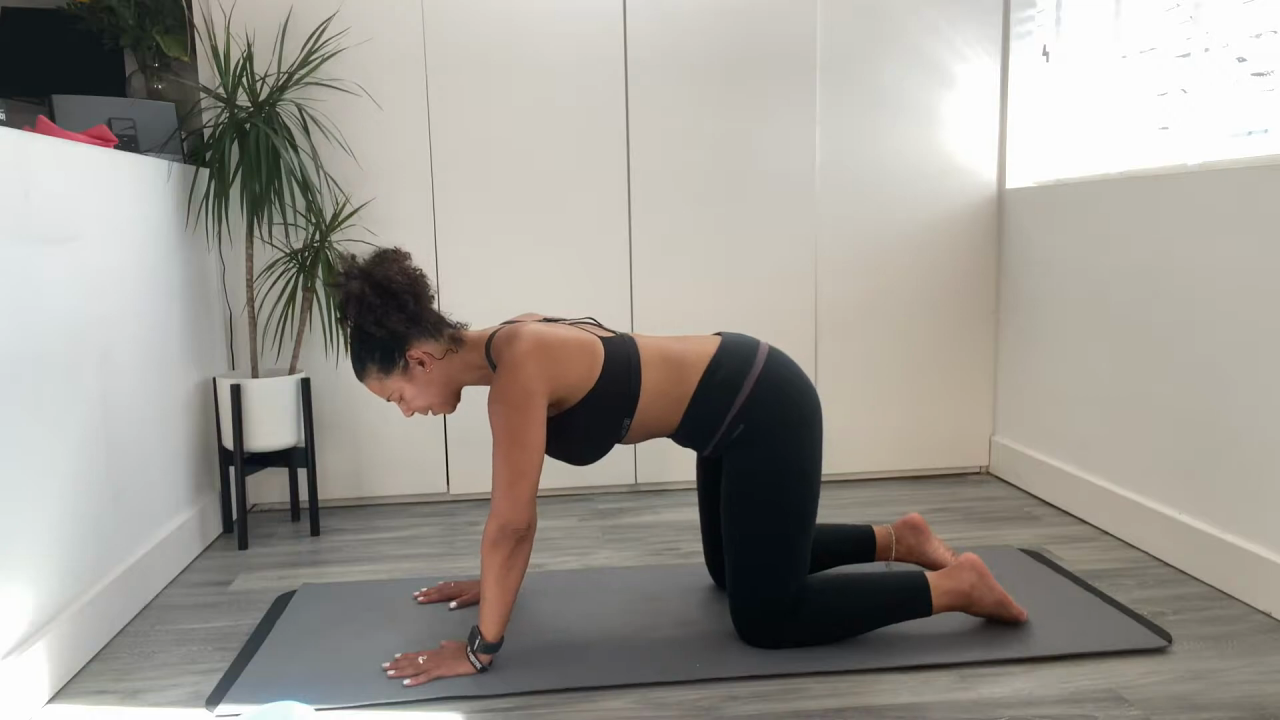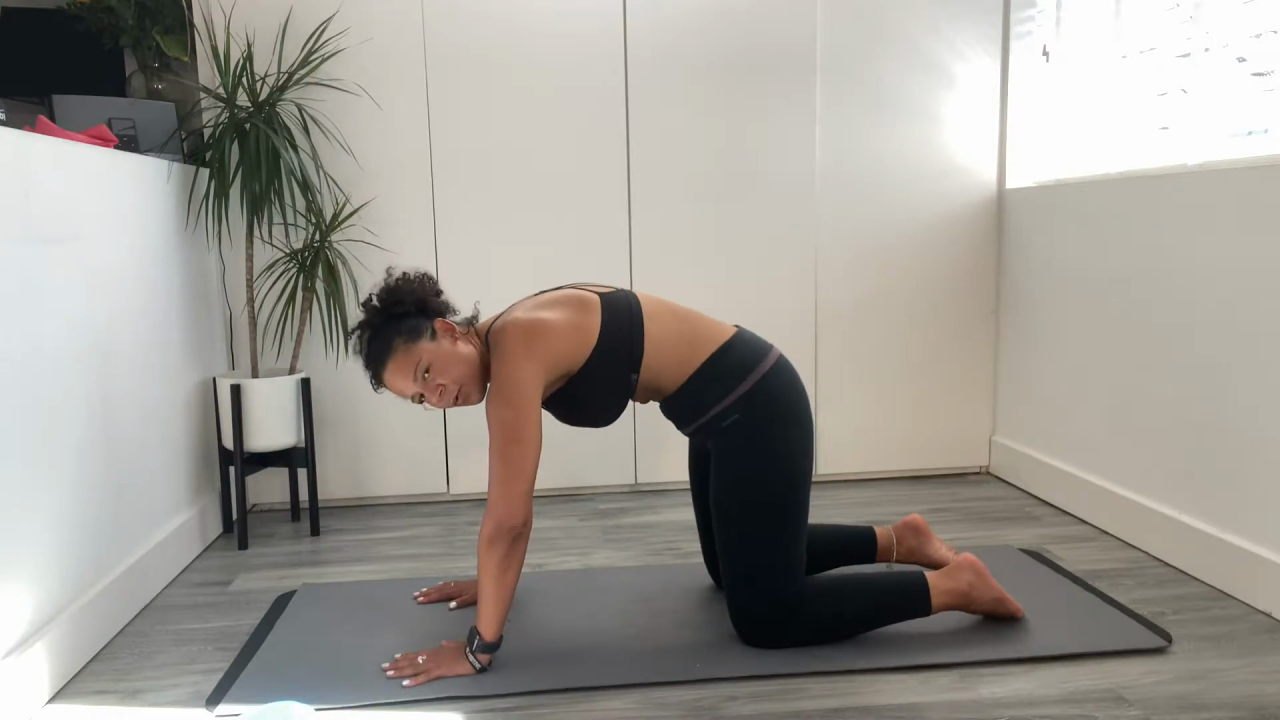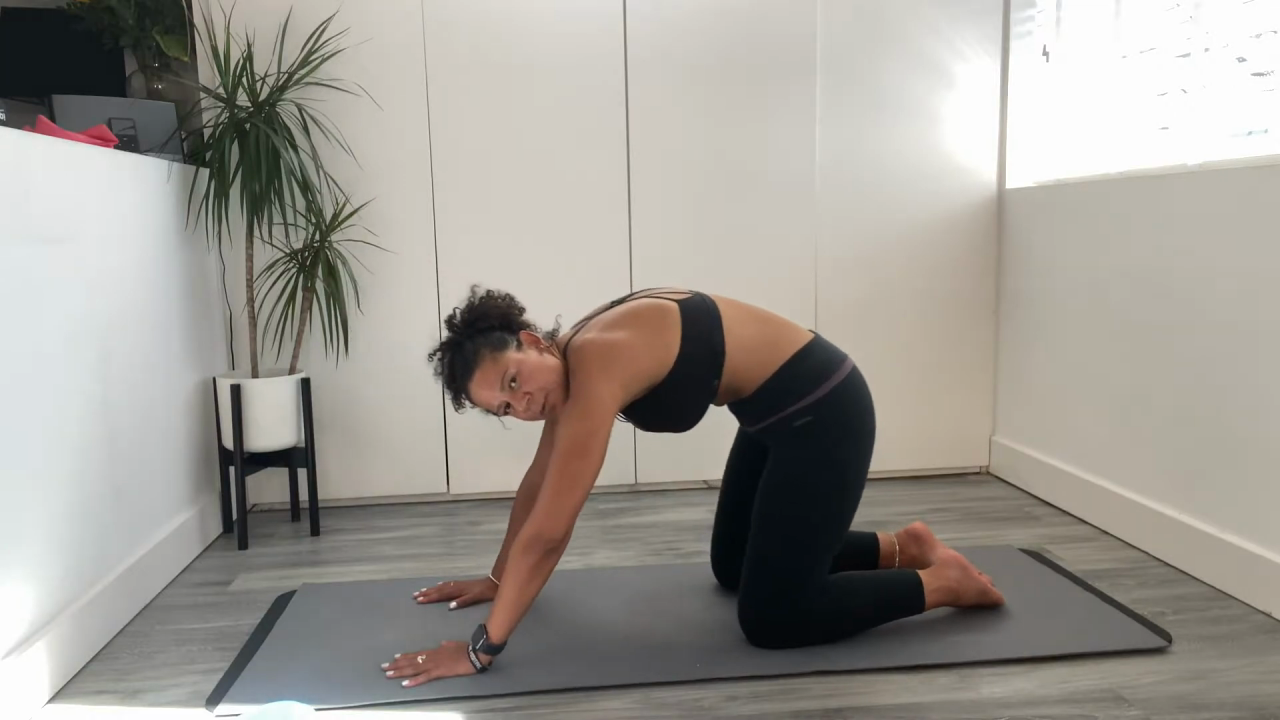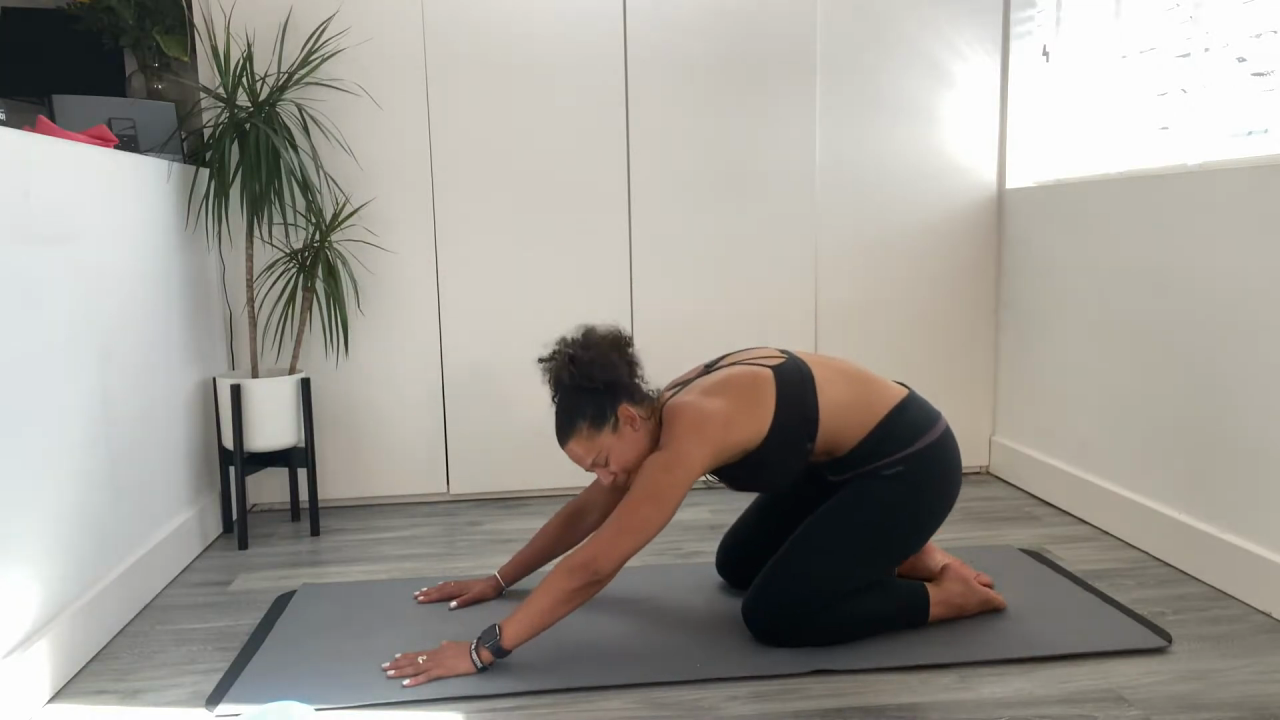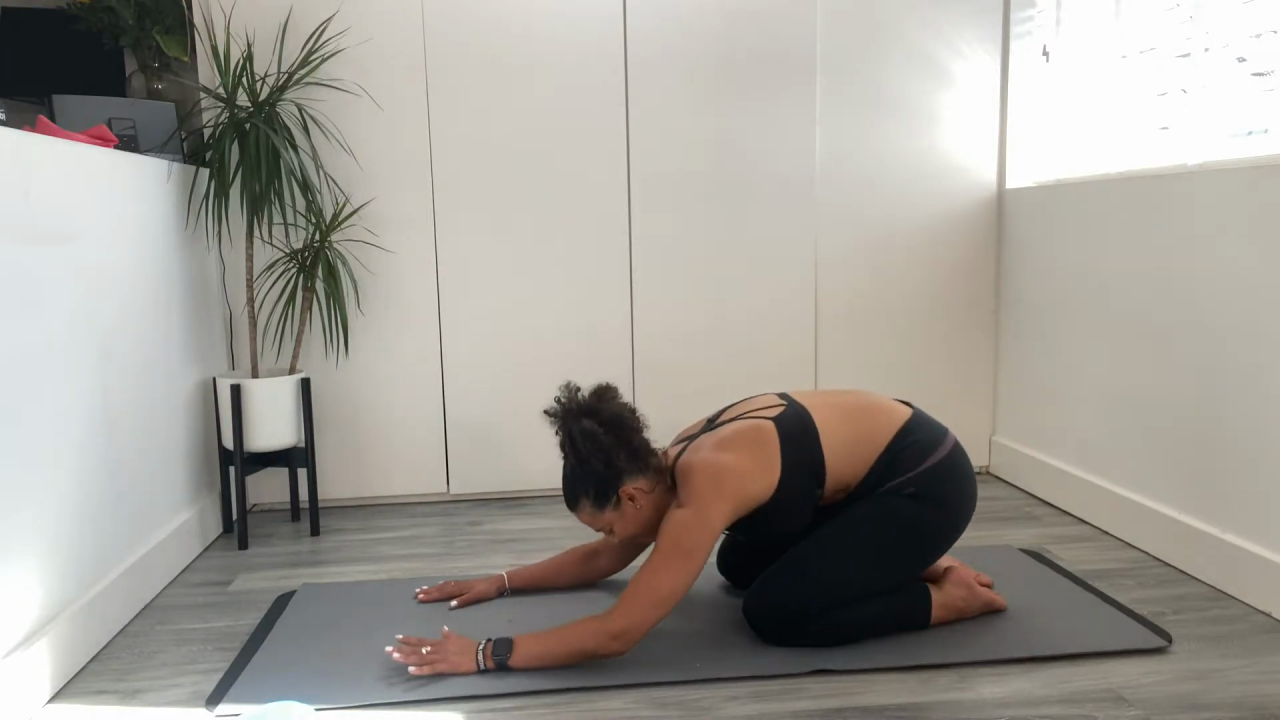
dt=1s
person 1, frame 1
left shoulder: (518, 368)
right shoulder: (510, 346)
left elbow: (513, 521)
right elbow: (511, 502)
left wrist: (478, 648)
right wrist: (490, 582)
left hip: (766, 410)
right hip: (737, 400)
left knee: (767, 617)
right knee: (732, 569)
left ankle: (956, 585)
right ankle: (895, 538)
person 1, frame 2
left shoulder: (516, 350)
right shoulder: (515, 342)
left elbow: (508, 516)
right elbow: (509, 506)
left wrist: (479, 647)
right wrist: (489, 581)
left hip: (755, 406)
right hip: (727, 406)
left knee: (766, 616)
right knee: (732, 568)
left ankle: (953, 583)
right ankle: (896, 539)
person 1, frame 3
left shoulder: (597, 365)
right shoulder: (571, 361)
left elbow: (548, 532)
right elbow: (538, 483)
left wrist: (481, 649)
right wrist: (496, 580)
left hip: (824, 411)
right hip: (776, 412)
left knee: (770, 618)
right knee: (732, 569)
left ankle: (940, 582)
right ankle: (900, 547)
person 1, frame 4
left shoulder: (690, 431)
right shoulder: (664, 411)
left elbow: (593, 568)
right elbow: (586, 512)
left wrist: (483, 649)
right wrist: (499, 580)
left hip: (913, 464)
right hip: (851, 456)
left knee: (775, 614)
right knee: (738, 565)
left ankle: (946, 595)
right ankle: (902, 554)
person 1, frame 5
left shoulder: (701, 494)
right shoulder: (672, 466)
left elbow: (618, 633)
right elbow: (606, 559)
left wrist: (486, 654)
right wrist: (500, 582)
left hip: (928, 482)
right hip: (876, 467)
left knee: (776, 613)
right knee: (739, 566)
left ankle: (947, 597)
right ankle: (909, 559)
